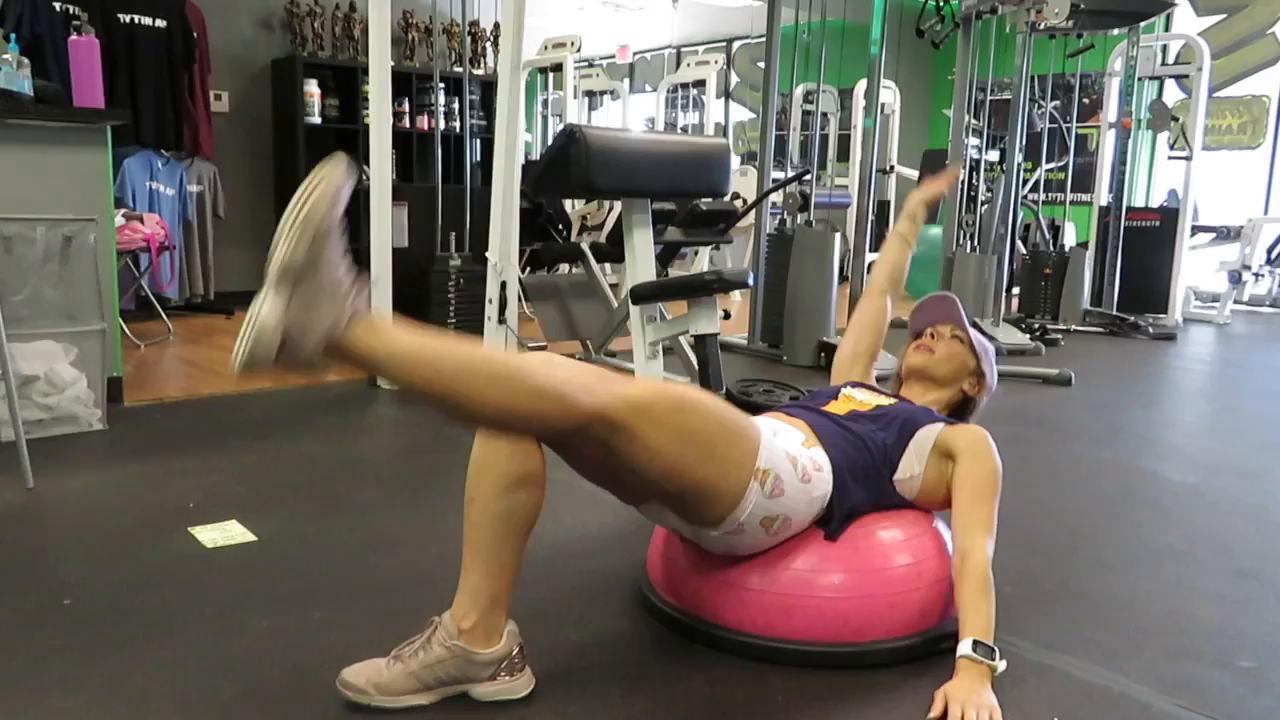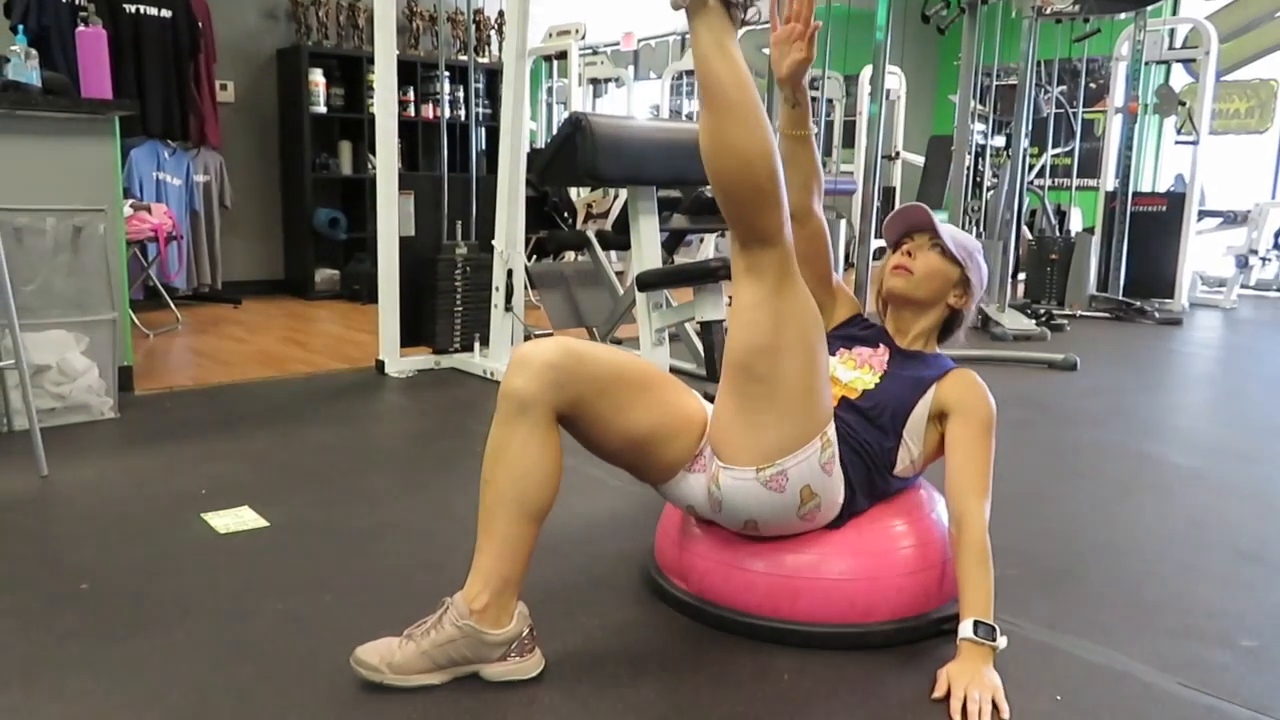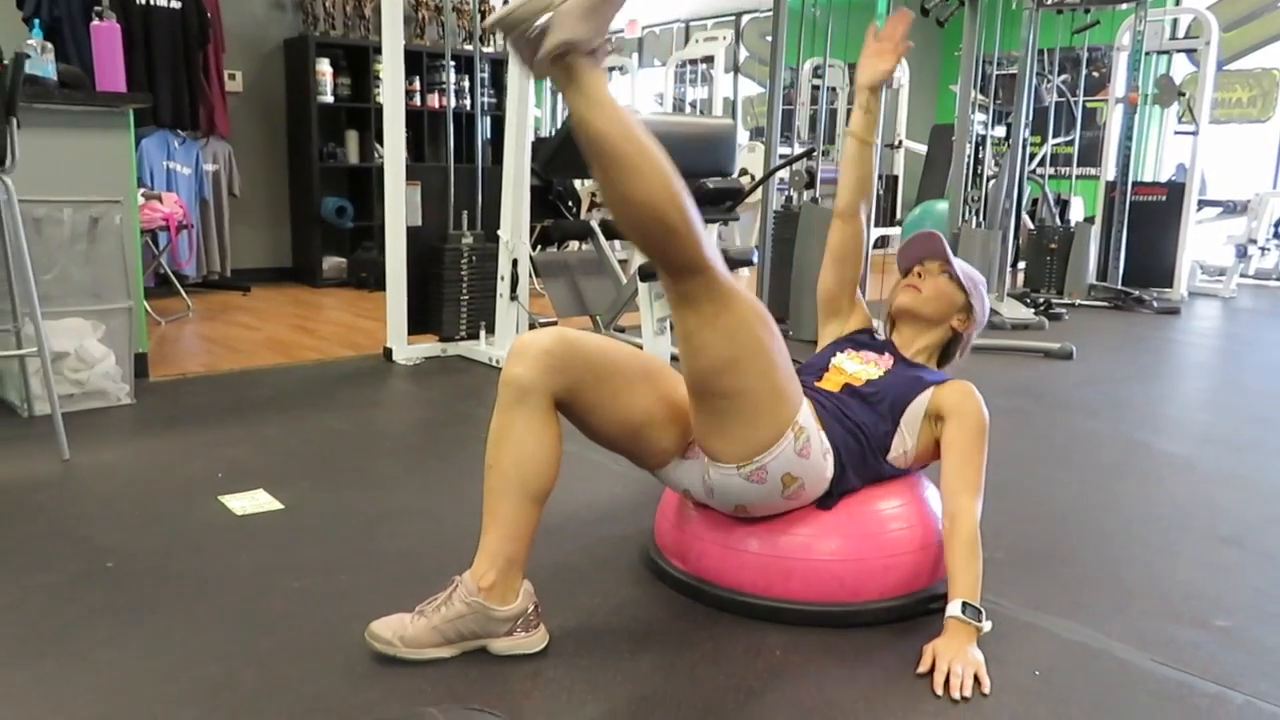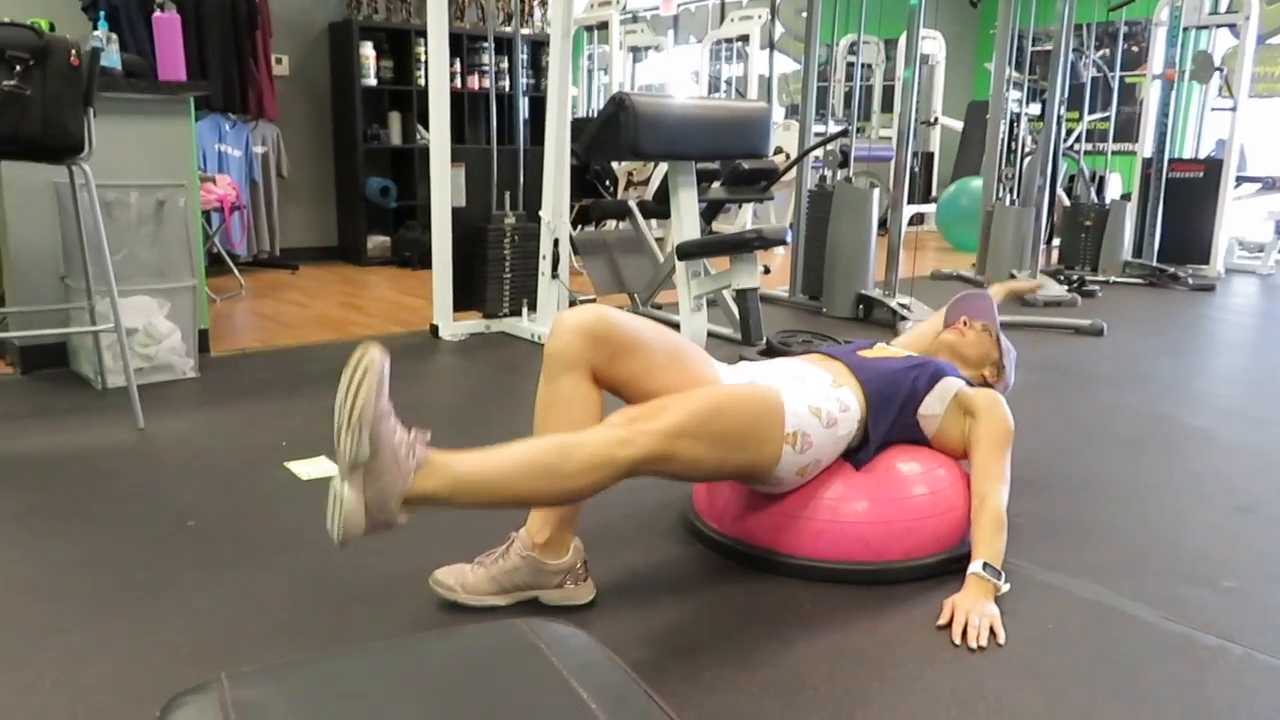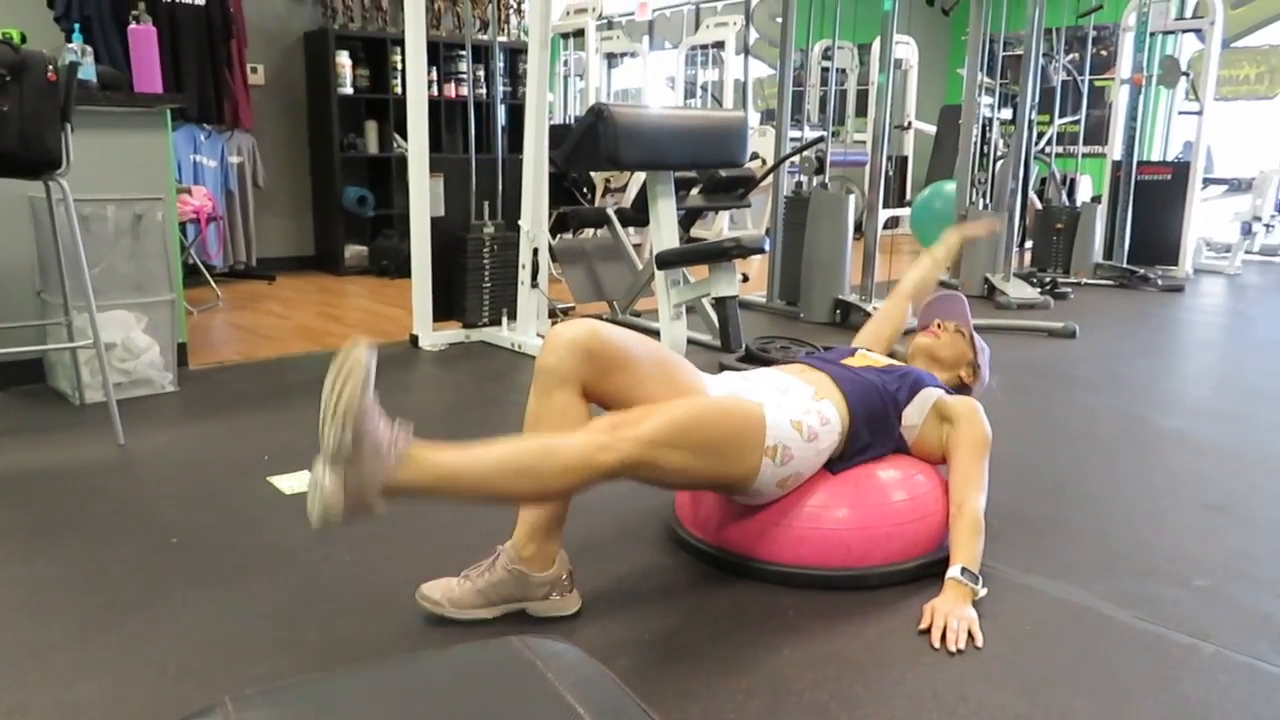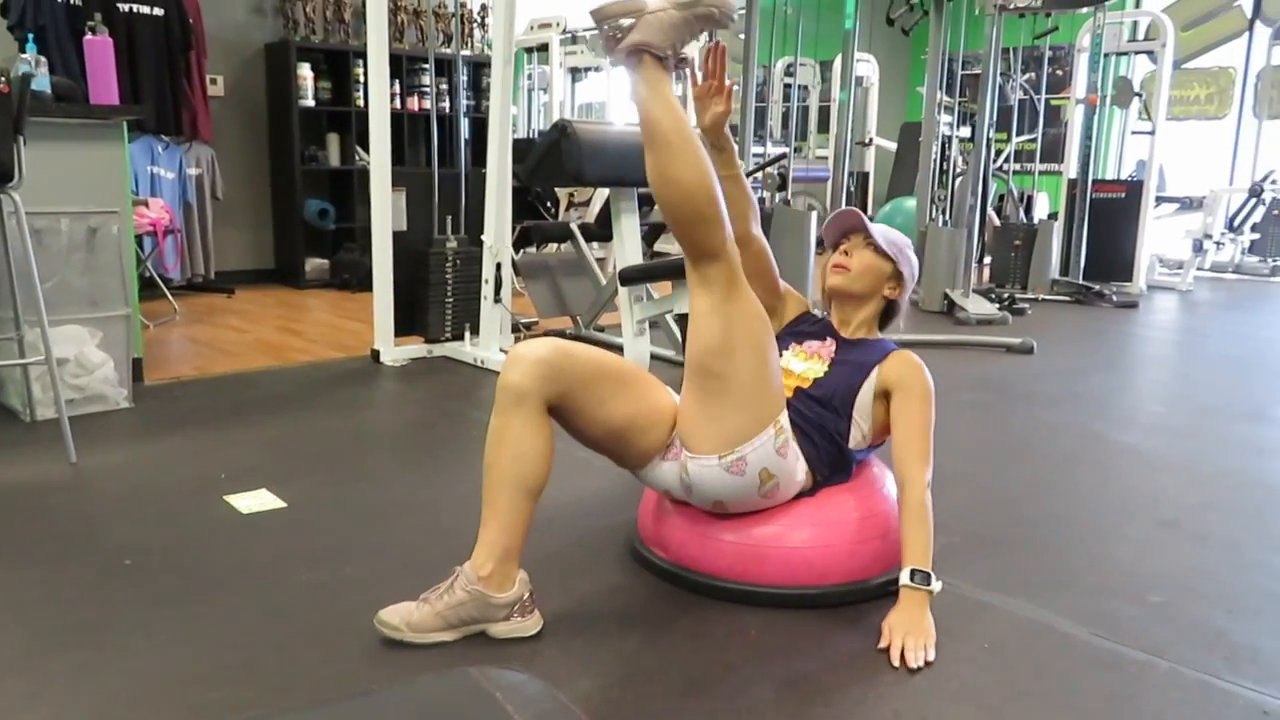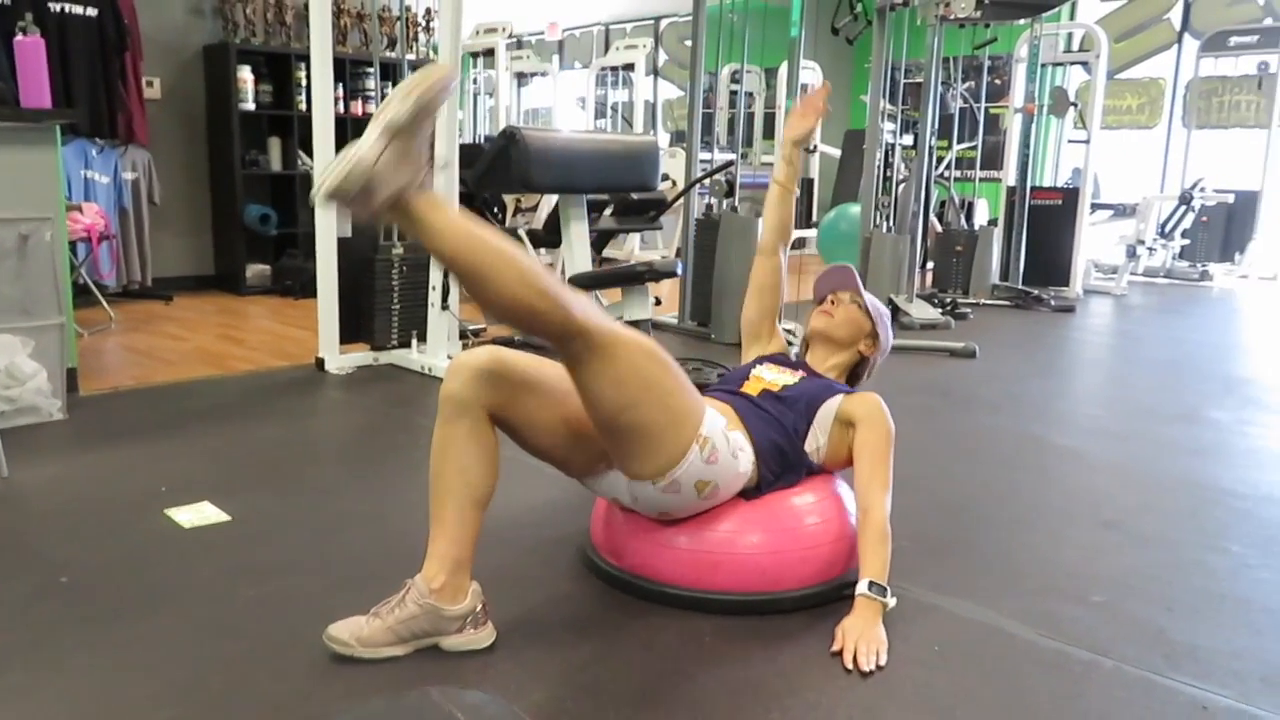
dt=0.7s
person 1, frame 1
left shoulder: (962, 446)
right shoulder: (860, 388)
left elbow: (975, 554)
right elbow: (872, 305)
left hip: (785, 486)
right hip: (712, 493)
left knee: (593, 400)
right knee: (512, 399)
left ankle: (338, 325)
right ankle: (479, 642)
person 1, frame 2
left shoulder: (957, 391)
right shoulder: (845, 323)
left elbow: (970, 517)
right elbow: (806, 213)
left wrist: (977, 651)
right wrist: (792, 91)
left hip: (786, 482)
right hip: (720, 464)
left knee: (760, 237)
right knee: (539, 369)
right ankle: (488, 619)
person 1, frame 3
left shoulder: (953, 400)
right shoulder: (851, 337)
left elbow: (963, 511)
right elbow: (847, 218)
left wrist: (961, 627)
right wrist: (866, 96)
left hip: (784, 458)
right hip: (713, 449)
left knee: (688, 259)
right knee: (537, 356)
left ankle: (576, 64)
right ankle: (496, 600)
person 1, frame 4
left shoulder: (976, 405)
right shoulder: (902, 362)
left elbow: (991, 493)
right elbow: (932, 324)
left wrist: (981, 579)
right wrist: (987, 294)
left hip: (815, 409)
right hip: (752, 384)
left knee: (629, 437)
right knee: (581, 330)
left ankle: (406, 474)
right ankle: (548, 552)
person 1, frame 5
left shoulder: (954, 411)
right shoulder: (873, 363)
left elbow: (967, 502)
right elbow: (895, 309)
left wrist: (960, 583)
right wrist: (942, 250)
left hip: (796, 423)
right hip: (742, 390)
left knee: (613, 440)
right knee: (574, 342)
left ankle: (392, 468)
right ankle: (535, 565)
person 1, frame 6
left shoulder: (899, 370)
right shoulder: (795, 320)
left elbow: (913, 480)
right elbow: (747, 235)
left wrist: (915, 598)
right wrist: (716, 135)
left hip: (750, 463)
right hip: (692, 451)
left knee: (708, 252)
right knee: (532, 365)
left ankle: (650, 60)
right ankle: (494, 585)
person 1, frame 7
left shoulder: (859, 410)
right shoulder: (767, 351)
left elbow: (875, 509)
right elbow: (769, 250)
left wrist: (870, 604)
right wrist: (791, 152)
left hip: (707, 453)
right hip: (636, 454)
left knee: (566, 317)
right knee: (473, 376)
left ankle: (403, 195)
right ankle: (445, 600)
